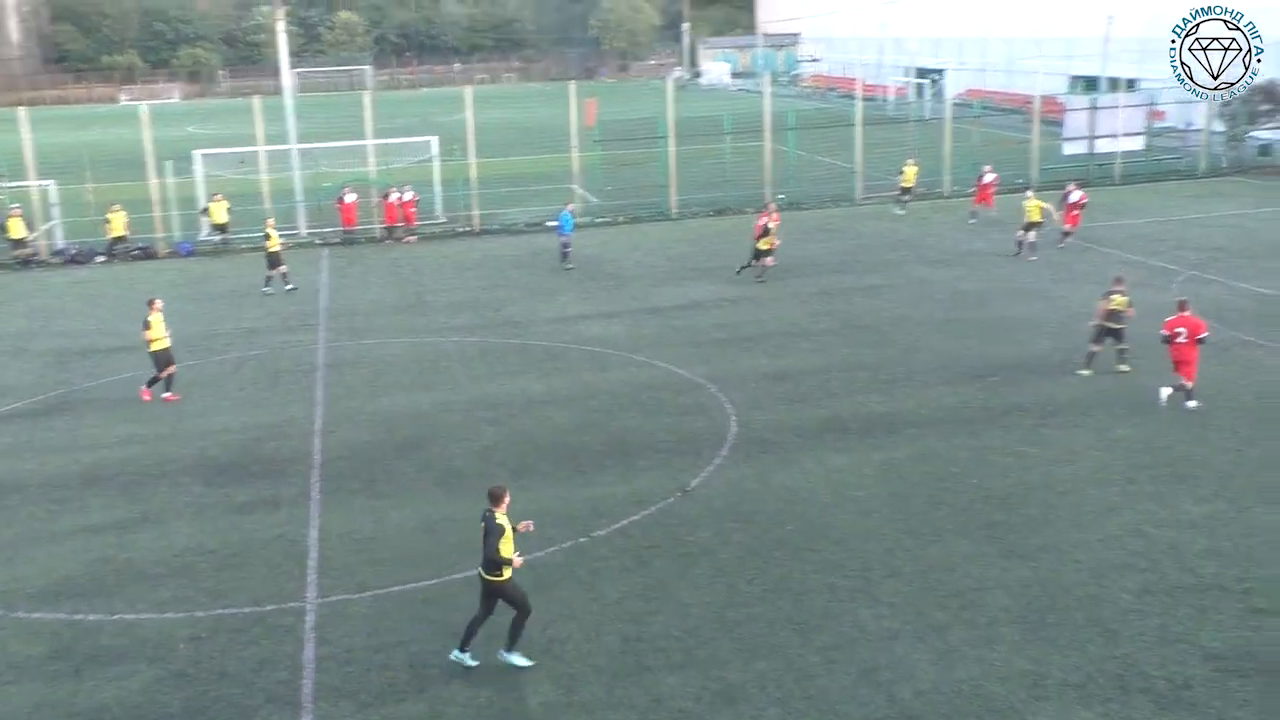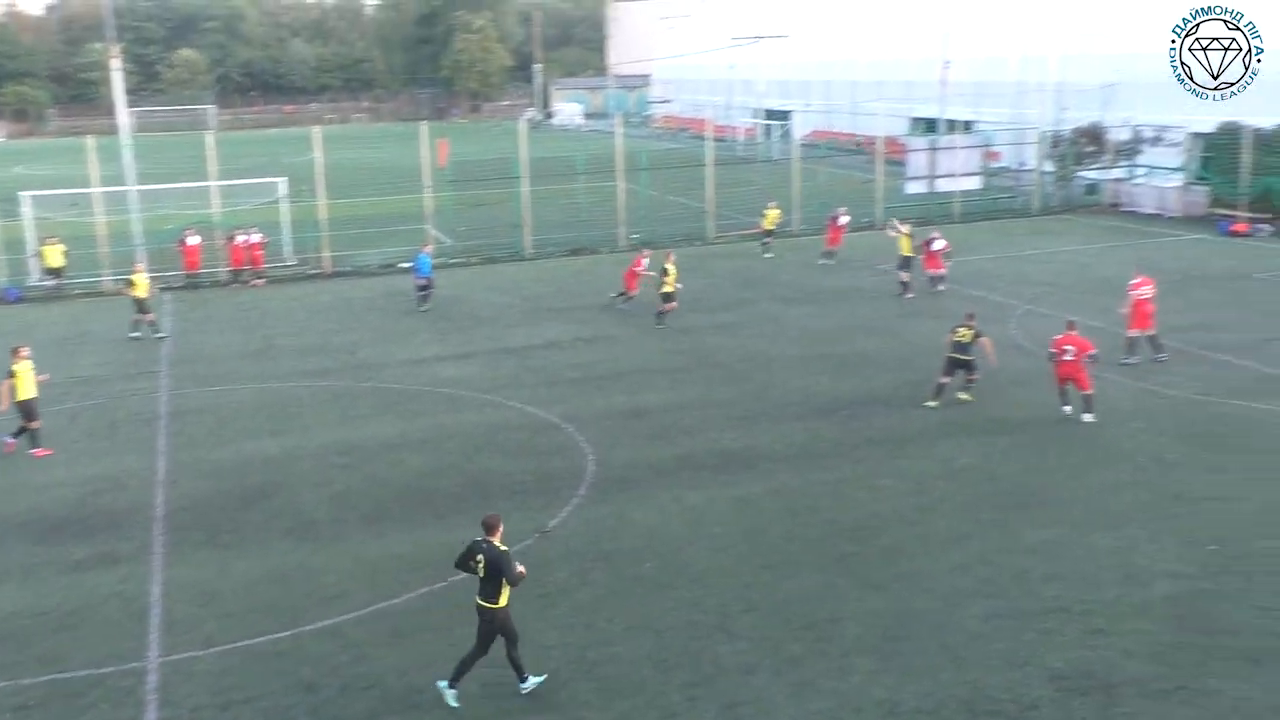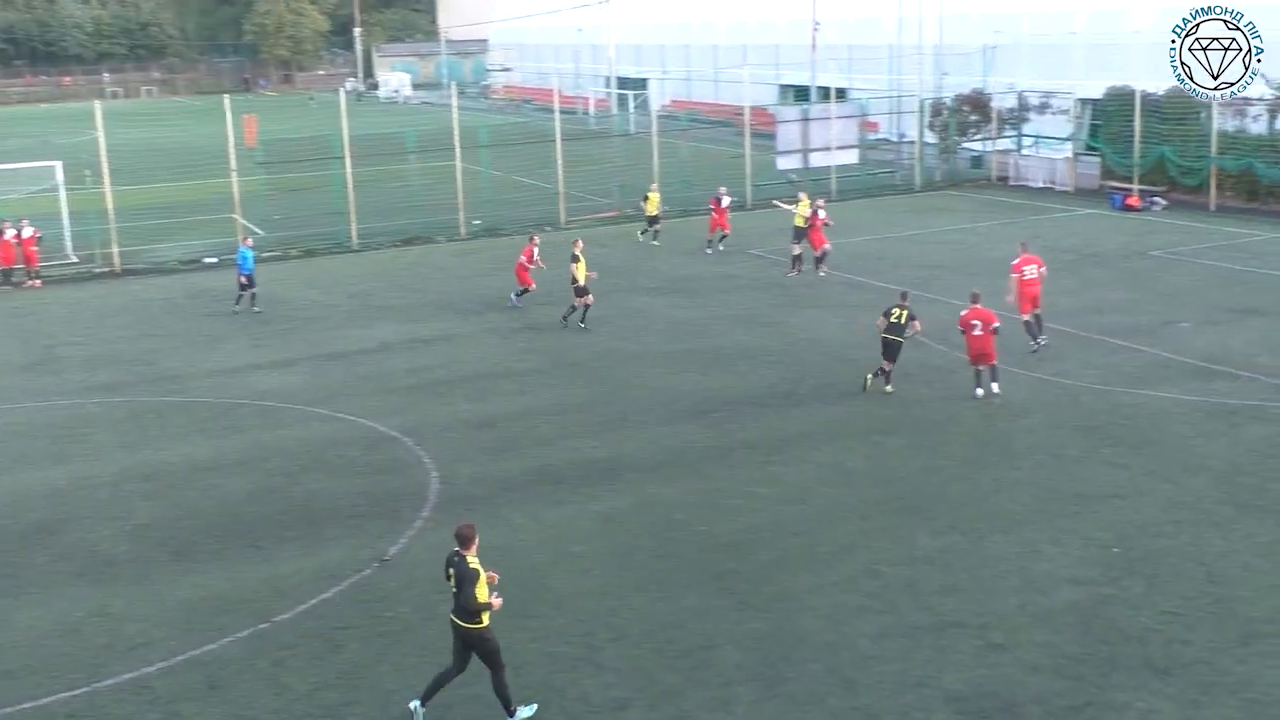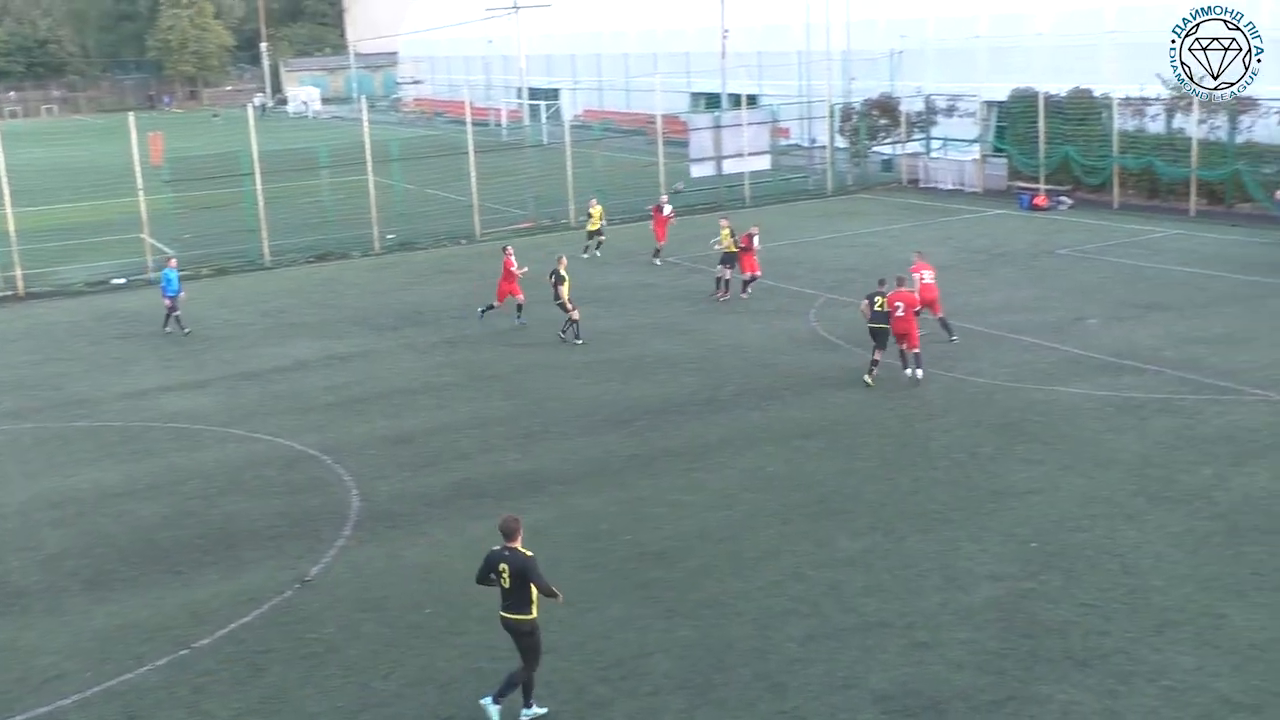
dt=0.4s
person 1, frame 1
left shoulder: (489, 514)
right shoulder: (496, 524)
right elbow: (490, 554)
left wrist: (516, 528)
right wrist: (511, 561)
left hip: (488, 575)
right hip: (498, 578)
left knee: (484, 613)
right knee: (525, 609)
left ankle: (462, 652)
right ankle: (509, 651)
person 1, frame 2
left shoulder: (476, 544)
right shoulder: (501, 552)
left elbow: (459, 564)
right elbow: (512, 580)
right wrist: (520, 572)
left hip: (485, 603)
right hip: (494, 608)
left knee: (512, 639)
right knee: (480, 650)
left ankle: (524, 681)
right ankle: (450, 685)
person 1, frame 3
left shoulder: (453, 556)
right shoulder: (470, 570)
right elbow: (467, 604)
left wrist: (483, 578)
right wrist: (490, 604)
left hip: (458, 623)
right hip: (475, 628)
left knee: (457, 667)
right knee: (497, 668)
left ankle: (421, 703)
person 1, frame 4
left shoulder: (494, 555)
right shoulder: (526, 559)
left elbow: (480, 579)
right elbow: (542, 587)
right wrist: (556, 595)
left hip: (506, 617)
right hip: (524, 620)
left knee: (532, 660)
right knee: (529, 665)
right ankle: (494, 701)
